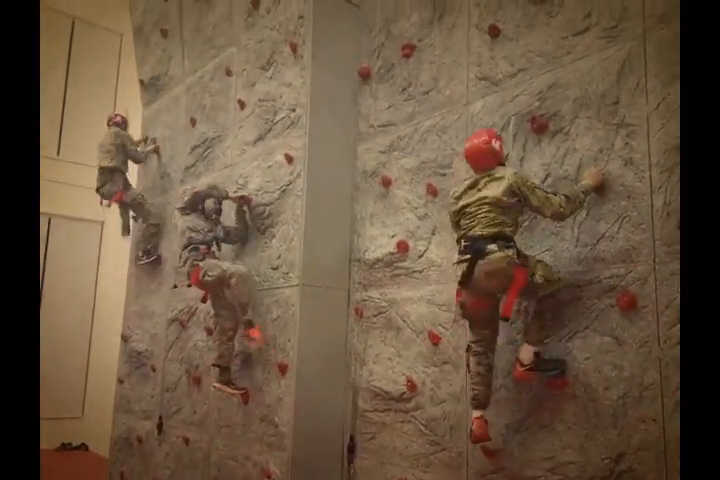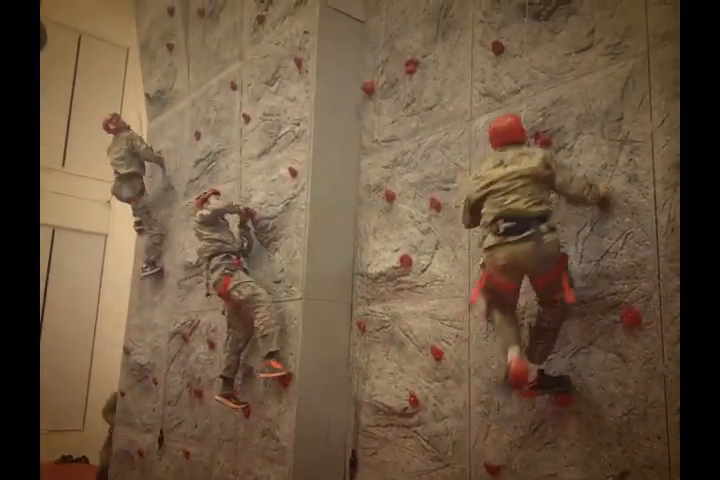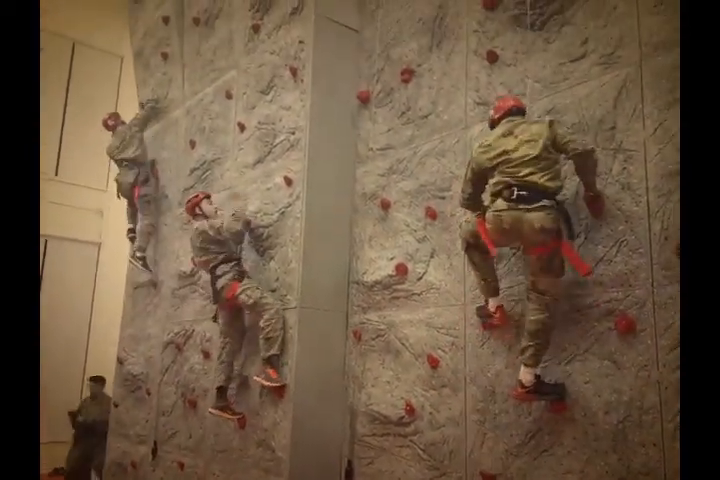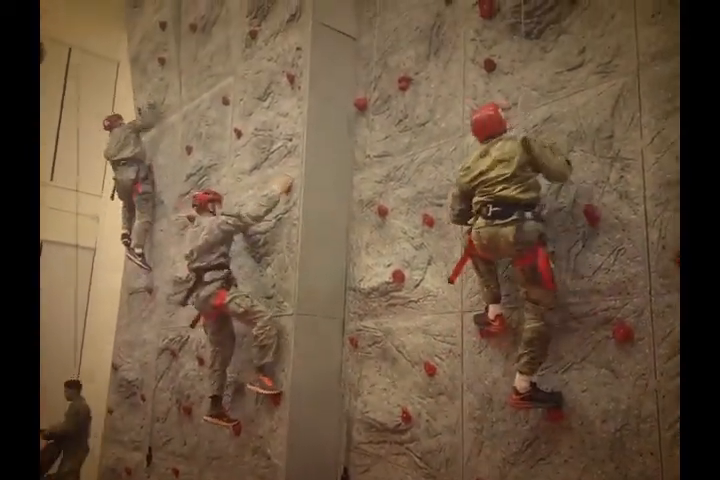
dt=0.4s
person 1, frame 1
left shoulder: (459, 194)
right shoulder: (512, 179)
right elbow: (558, 209)
right wrist: (587, 184)
left hip: (469, 270)
right hip: (499, 261)
left knee: (480, 343)
right knee: (549, 285)
left ankle: (478, 418)
right ankle: (526, 359)
person 1, frame 2
left shoulder: (481, 174)
right shoulder: (539, 157)
left elbow: (468, 220)
right elbow: (578, 192)
right wrist: (599, 193)
left hip: (499, 250)
right hip: (538, 243)
left knee: (500, 307)
right knee: (555, 305)
left ankle: (514, 359)
right ankle: (533, 373)
person 1, frame 3
left shoulder: (485, 147)
right shoulder: (545, 128)
left elbow: (468, 198)
right elbow: (582, 153)
left wrist: (487, 209)
right wrist: (590, 189)
left hip: (503, 216)
right hip: (543, 217)
left knee: (471, 237)
right knee: (540, 299)
left ankle: (494, 306)
right ankle: (528, 380)
person 1, frame 4
left shoulder: (469, 166)
right shoulder: (522, 143)
left elbow: (458, 214)
right elbow: (559, 169)
right wrist: (553, 153)
left hip: (486, 233)
right hip: (522, 229)
left knee: (478, 250)
right knee: (536, 307)
left ankle: (494, 313)
right ankle: (523, 386)
person 2, frame 1
left shoulder: (216, 226)
right shoulder: (186, 211)
left elbow: (240, 236)
right elbow: (202, 192)
left wrist: (240, 209)
right wrist: (228, 196)
left hip: (208, 265)
right hip: (198, 262)
left knee: (227, 319)
right knee: (242, 273)
left ankle: (223, 376)
right ankle: (248, 323)
person 2, frame 2
left shoulder: (223, 229)
right shoulder: (203, 218)
left elbow: (245, 250)
right elbow: (219, 207)
left wrist: (244, 224)
right wrist: (239, 209)
left hip: (229, 274)
right hip: (226, 272)
left knee: (239, 332)
right knee: (262, 303)
left ankle: (226, 389)
right ankle: (270, 360)
person 2, frame 3
left shoulder: (202, 235)
right shoulder: (203, 227)
left elbow: (231, 251)
right elbow: (233, 229)
left wrist: (240, 227)
right wrist: (238, 221)
left hip: (223, 285)
right hip: (231, 279)
left knee: (230, 341)
right knee: (272, 310)
left ankle: (220, 400)
right ankle: (269, 367)
person 2, frame 4
left shoulder: (198, 230)
right shoulder: (217, 222)
right elbow: (255, 214)
left wrist: (233, 234)
right wrist: (277, 189)
left hip: (204, 292)
right hip: (218, 288)
left knee: (221, 347)
right knee: (264, 319)
left ankle: (215, 407)
right ankle: (262, 375)
person 3, frame 1
left shoulder: (105, 139)
right shoulder: (119, 133)
right elbow: (138, 158)
left wrist: (137, 144)
right wrist: (149, 149)
left hip: (103, 184)
right hip: (116, 183)
left knee: (124, 206)
right knee: (152, 219)
left ankle: (126, 230)
right ankle: (145, 253)
person 3, frame 2
left shoulder: (112, 146)
right shoulder: (131, 137)
right elbow: (146, 155)
left wrist: (148, 153)
right wrist: (158, 158)
left hip: (118, 187)
right hip: (132, 186)
right knee: (154, 228)
left ankle: (138, 220)
right ankle: (149, 265)
person 3, frame 3
left shoulder: (111, 146)
right shoulder: (132, 127)
right elbow: (151, 110)
right wrist: (148, 105)
left hip: (123, 177)
right hip: (137, 173)
left knee: (133, 205)
right knee: (147, 216)
left ankle: (131, 229)
right ankle: (139, 253)
person 3, frame 4
left shoulder: (109, 147)
right shoulder: (128, 128)
right elbow: (150, 121)
right wrist: (150, 110)
left hip: (120, 176)
right hip: (135, 172)
left knee: (128, 206)
right knee: (144, 214)
left ankle: (126, 232)
right ankle: (137, 249)
